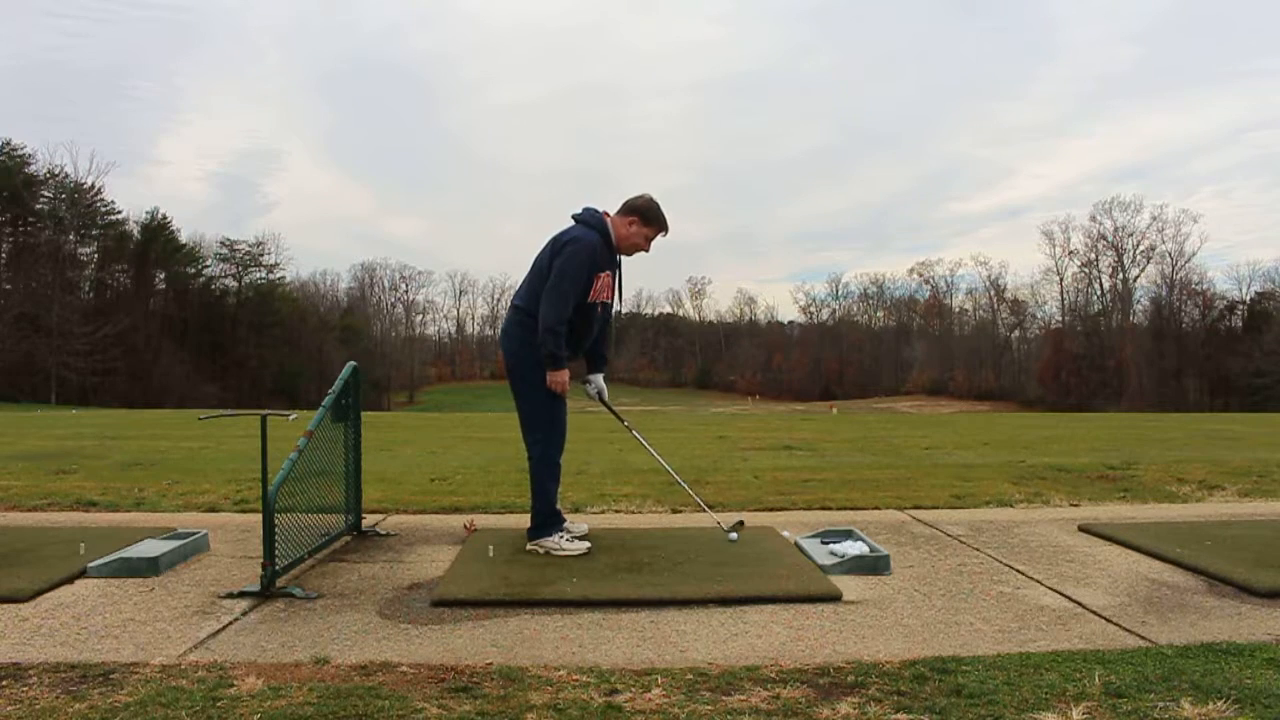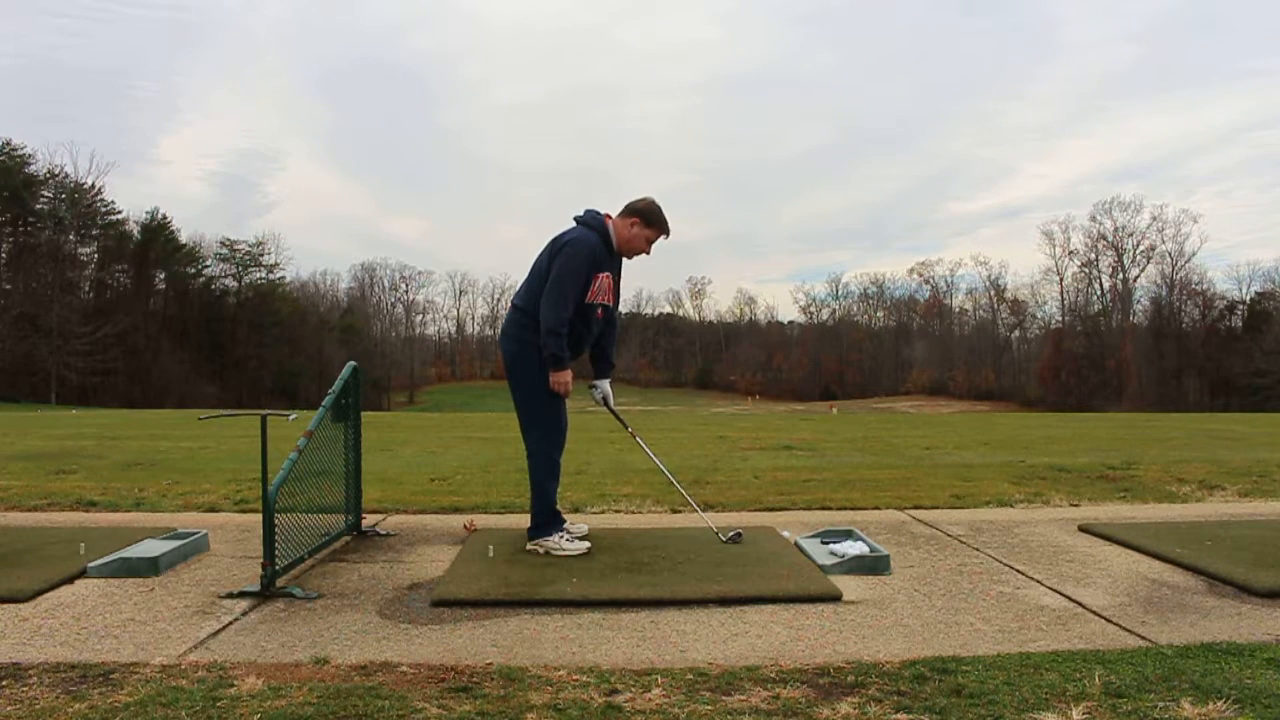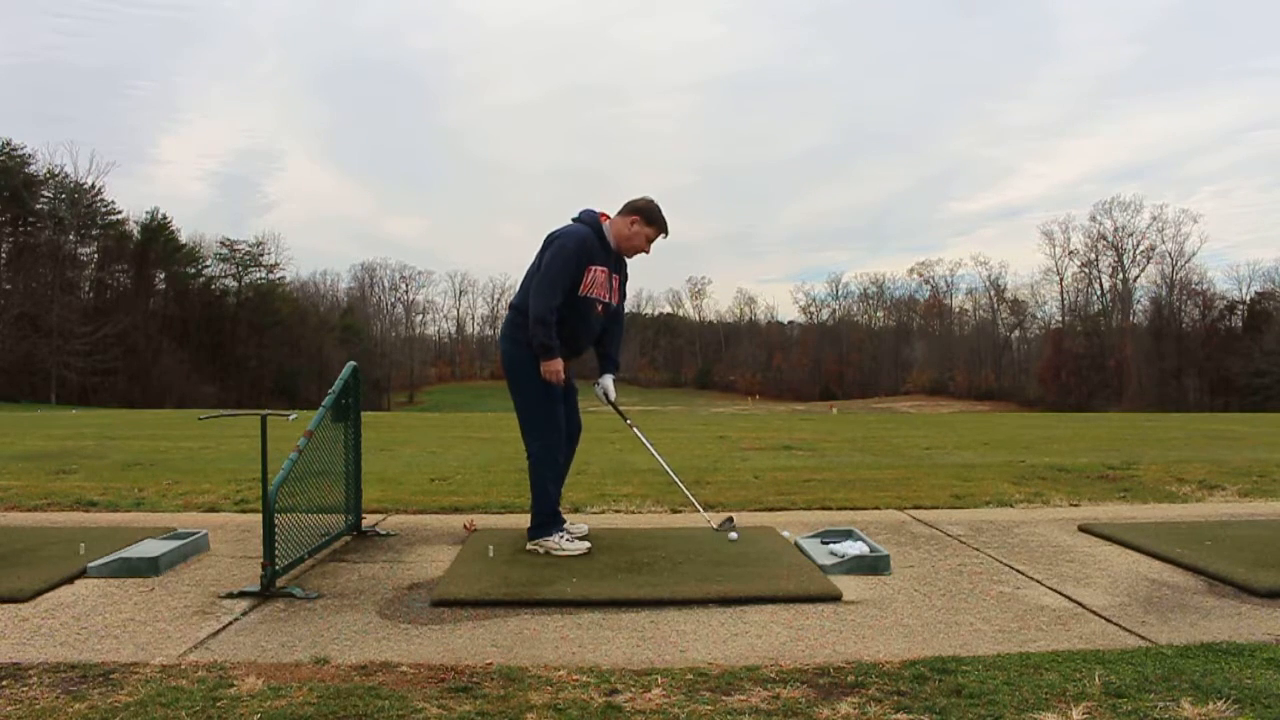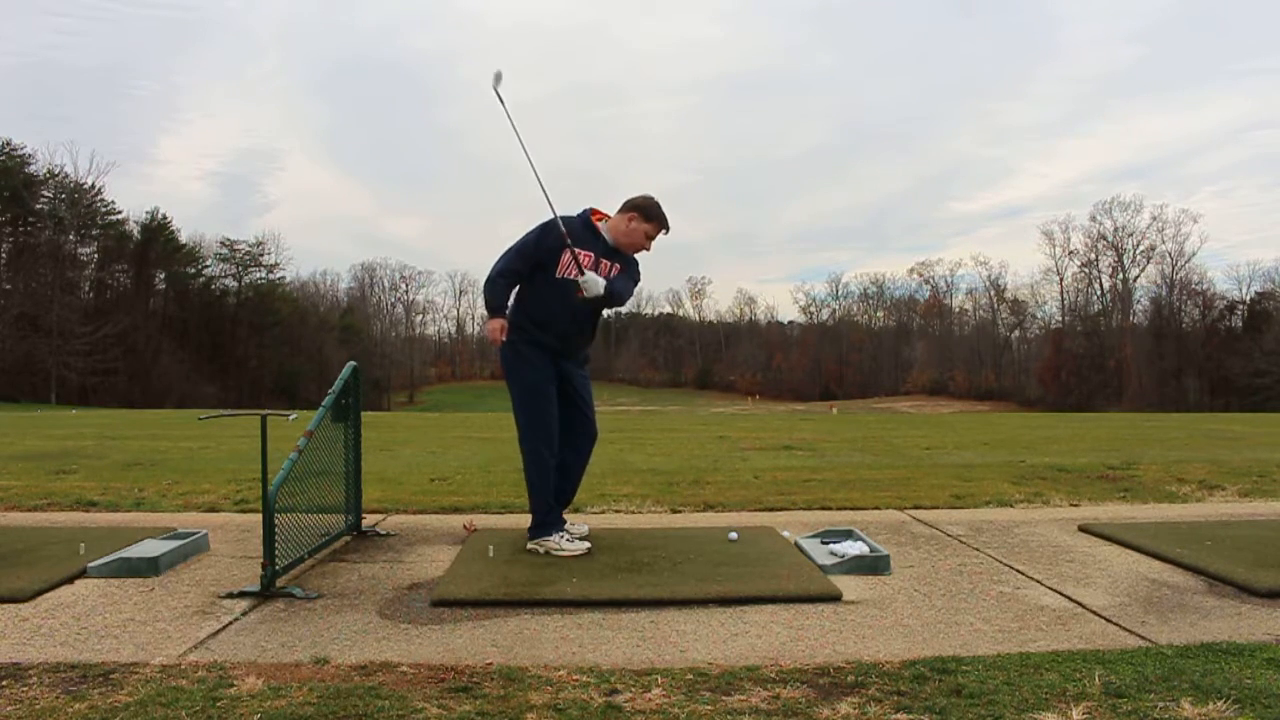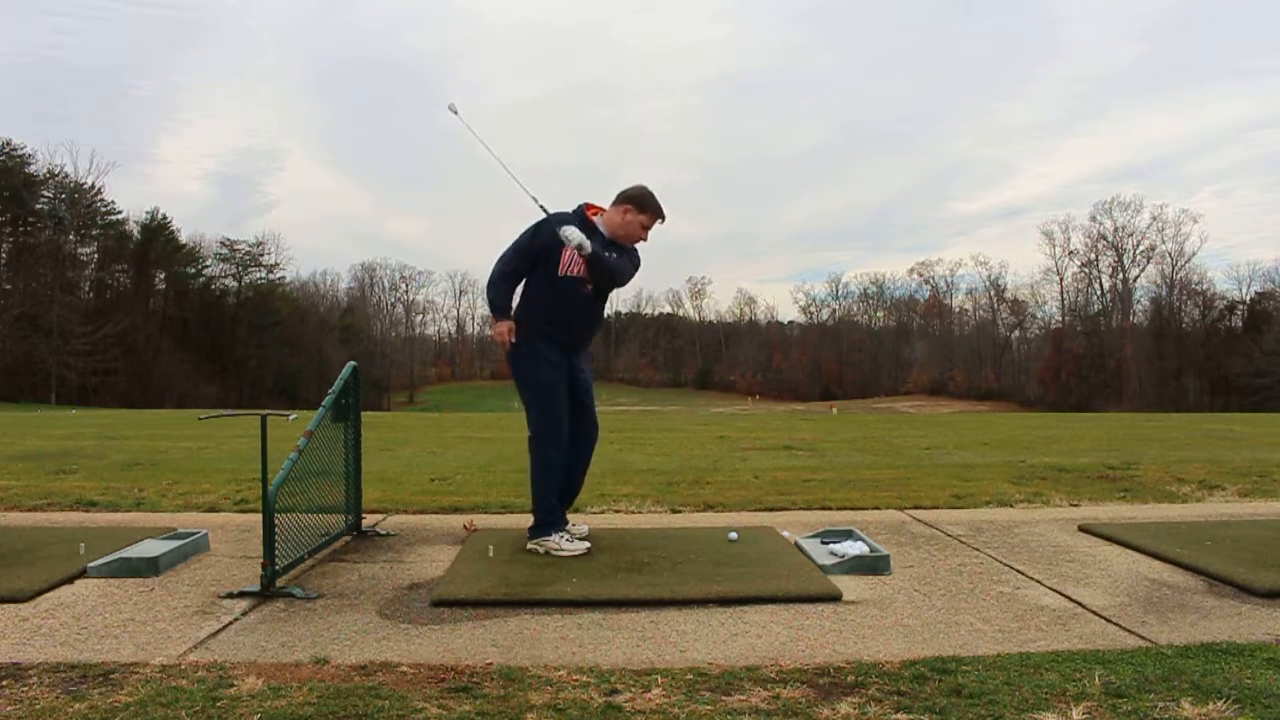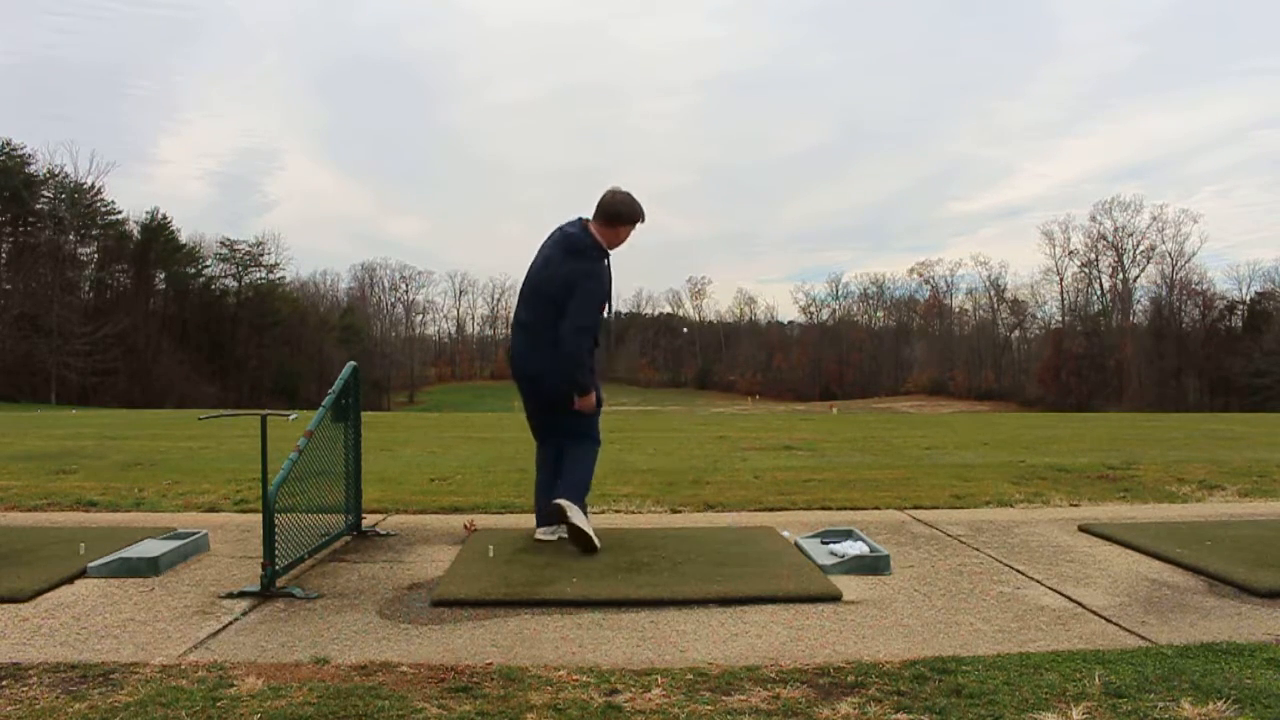
dt=0.5s
person 1, frame 1
left shoulder: (607, 253)
right shoulder: (583, 244)
left elbow: (600, 316)
right elbow: (554, 305)
left wrist: (596, 369)
right wrist: (557, 364)
left hip: (546, 350)
right hip: (530, 345)
left knee: (552, 435)
right knee: (546, 437)
left ankle: (550, 519)
right ankle: (543, 532)
person 1, frame 2
left shoulder: (611, 257)
right shoulder: (582, 245)
left elbow: (606, 320)
right elbow: (554, 306)
left wrist: (602, 374)
right wrist: (558, 363)
left hip: (546, 350)
right hip: (528, 345)
left knee: (554, 434)
right knee: (545, 436)
left ankle: (549, 519)
right ankle: (543, 530)
person 1, frame 3
left shoulder: (617, 265)
right shoulder: (575, 241)
left elbow: (613, 319)
right elbow: (541, 296)
left wrist: (608, 370)
right wrist: (547, 353)
left hip: (556, 355)
right hip: (530, 350)
left knee: (567, 433)
right knee: (546, 436)
left ankle: (550, 517)
right ankle: (543, 530)
person 1, frame 4
left shoulder: (626, 265)
right shoulder: (561, 232)
left elbow: (618, 295)
right elbow: (509, 265)
left wrist: (601, 288)
right wrist: (496, 312)
left hip: (570, 356)
right hip: (527, 347)
left knee: (581, 433)
right knee: (541, 437)
left ankle: (552, 515)
right ankle: (544, 529)
person 1, frame 5
left shoulder: (626, 254)
right shoulder: (555, 227)
left elbow: (611, 275)
right elbow: (508, 265)
left wrist: (586, 246)
right wrist: (501, 314)
left hip: (573, 353)
right hip: (534, 347)
left knee: (583, 435)
right knee: (551, 434)
left ankle: (555, 517)
right ankle: (545, 530)
person 1, frame 6
left shoulder: (569, 238)
right shoulder: (591, 271)
right elbow: (577, 333)
right wrist: (584, 386)
left hip: (525, 354)
right hip: (554, 361)
left knee: (549, 437)
right knee: (582, 437)
left ankle: (548, 518)
right ankle: (569, 501)
